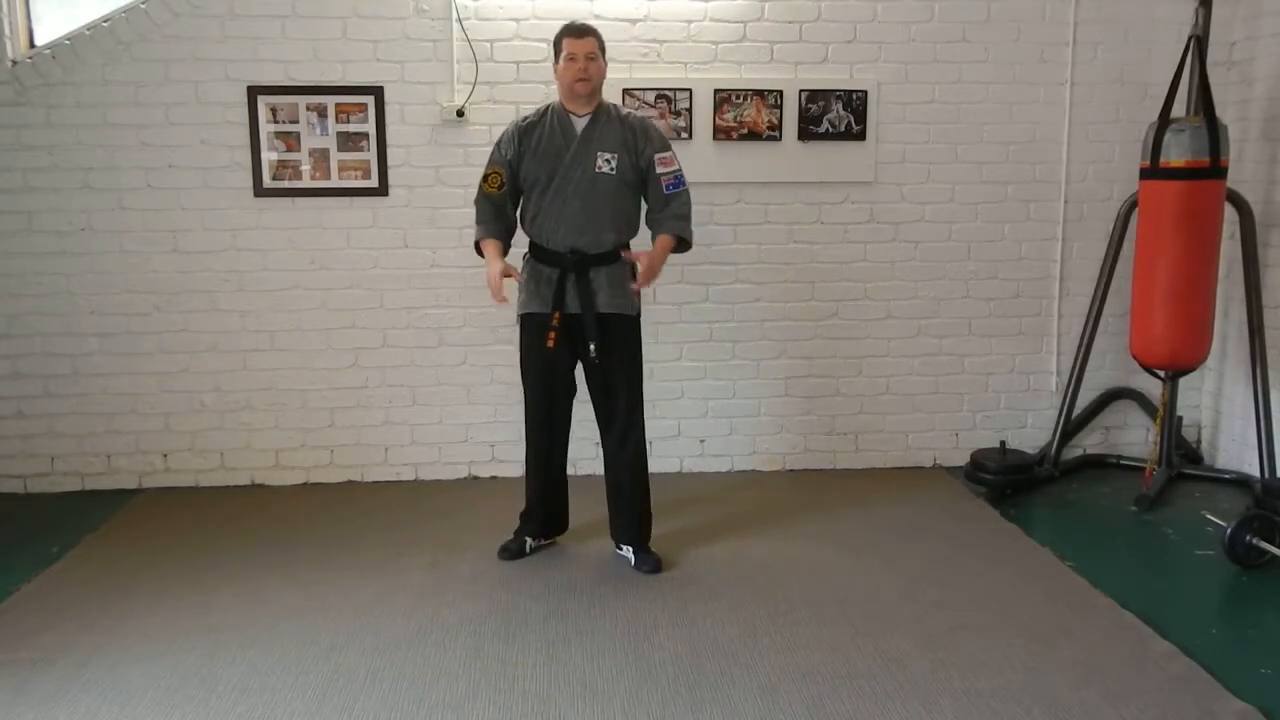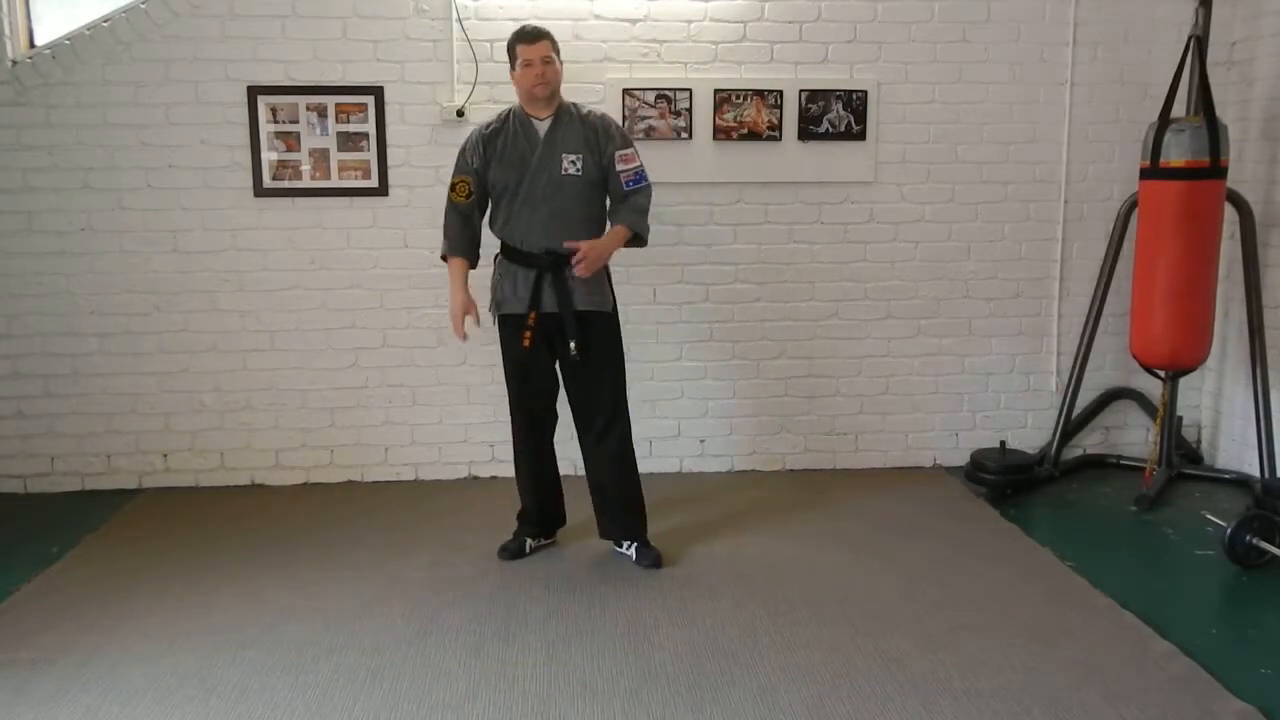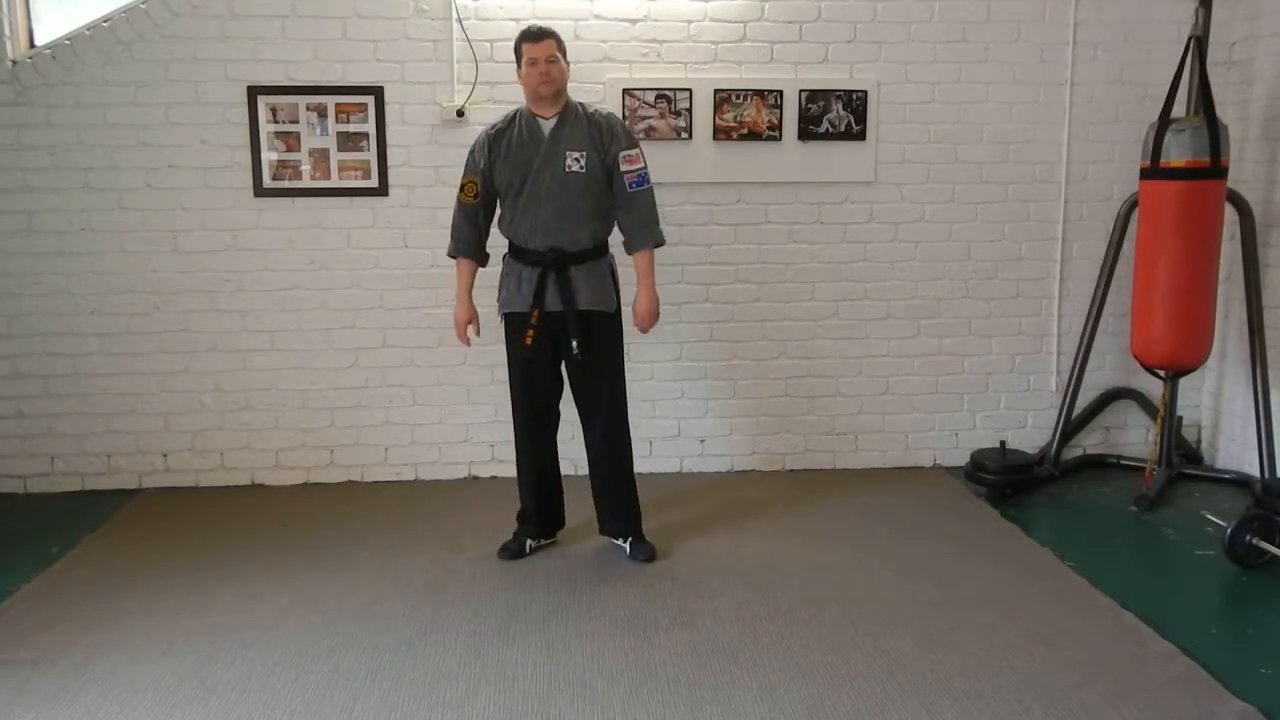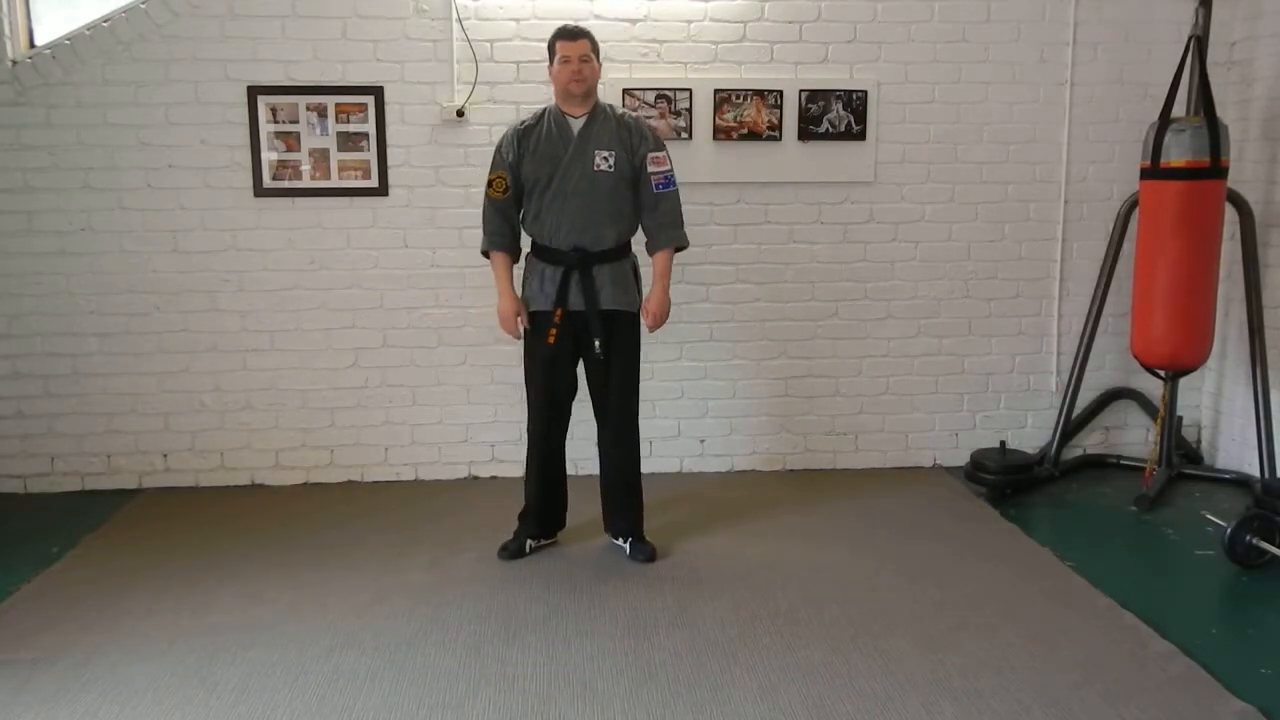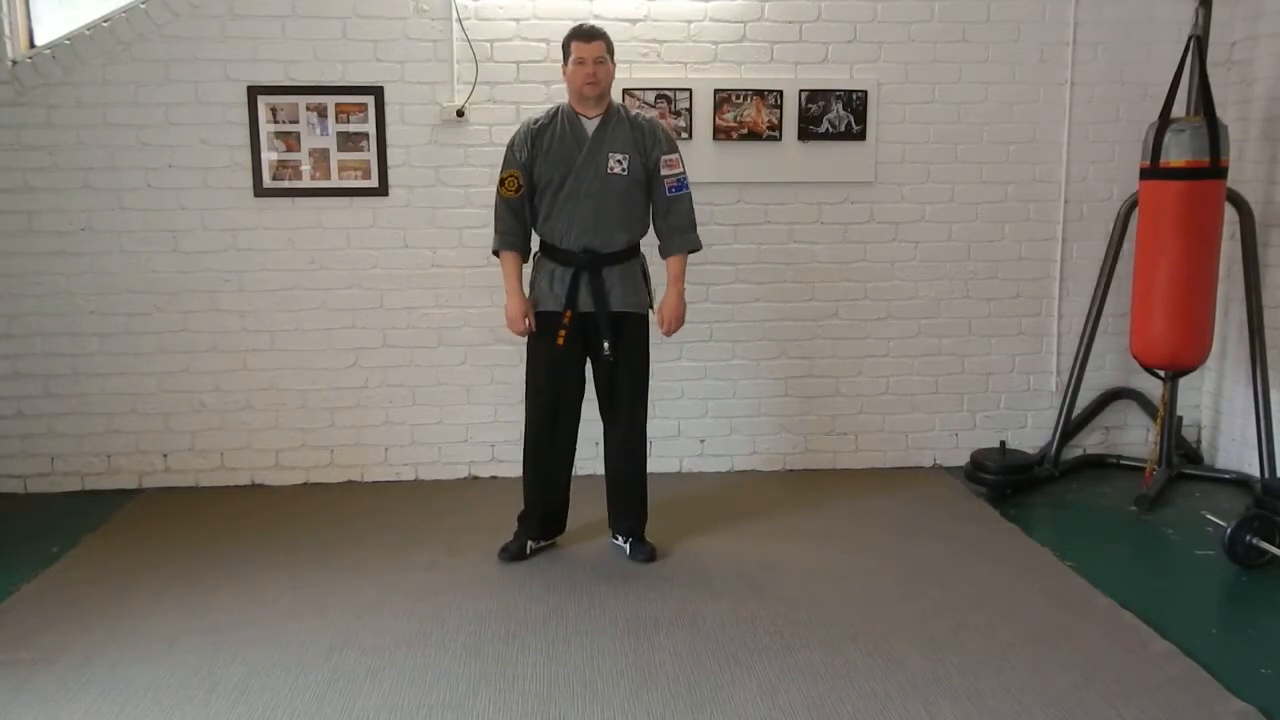
dt=0.4s
person 1, frame 1
left shoulder: (637, 132)
right shoulder: (523, 134)
left elbow: (672, 203)
right elbow: (491, 204)
left wrist: (657, 252)
right wrist: (494, 258)
left hip: (612, 288)
right hip: (543, 289)
left knee: (622, 417)
right knee: (544, 415)
left ankle: (631, 536)
right ankle: (540, 525)
person 1, frame 2
left shoulder: (599, 130)
right shoulder: (486, 140)
left elbow: (635, 197)
right elbow: (461, 216)
left wrist: (607, 245)
right wrist: (459, 287)
left hip: (585, 289)
right hip: (519, 289)
left knee: (604, 412)
right knee: (530, 414)
left ankle: (627, 530)
right ankle: (538, 524)
person 1, frame 3
left shoulder: (605, 130)
right shoulder: (494, 141)
left elbow: (637, 210)
right elbow: (471, 220)
left wrist: (645, 287)
right wrist: (463, 296)
left hip: (590, 285)
right hip: (525, 288)
left knee: (604, 411)
right knee: (532, 413)
left ankle: (623, 525)
right ankle: (538, 524)
person 1, frame 4
left shoulder: (634, 133)
right shoulder: (521, 137)
left elbow: (661, 213)
right elbow: (499, 219)
left wrist: (660, 286)
right wrist: (506, 291)
left hip: (613, 286)
right hip: (546, 286)
left knee: (618, 413)
right knee: (546, 414)
left ankle: (626, 526)
right ankle: (538, 524)
person 1, frame 5
left shoulder: (647, 134)
right shoulder: (533, 136)
left elbow: (674, 216)
right elbow: (511, 219)
left wrist: (674, 291)
right wrist: (514, 292)
left hip: (621, 287)
right hip: (554, 288)
left knee: (625, 414)
right knee: (547, 414)
left ankle: (628, 527)
right ankle: (538, 526)
